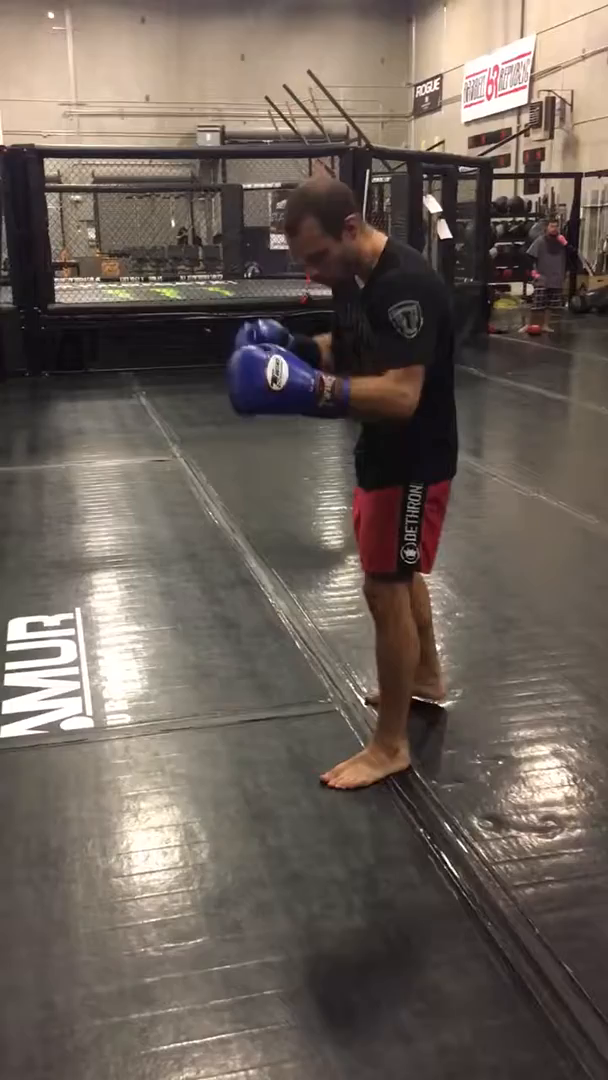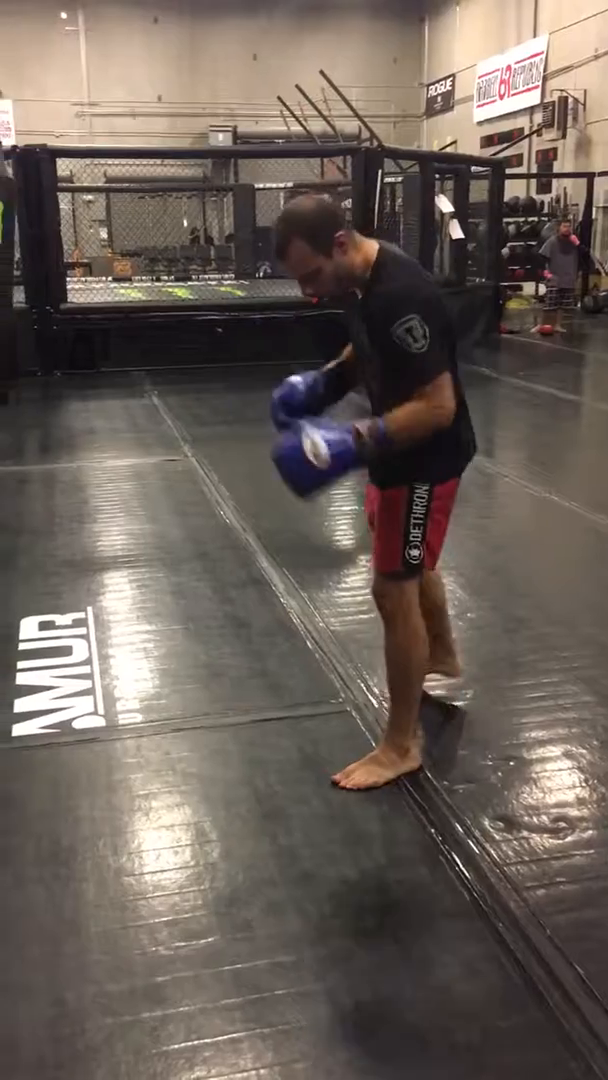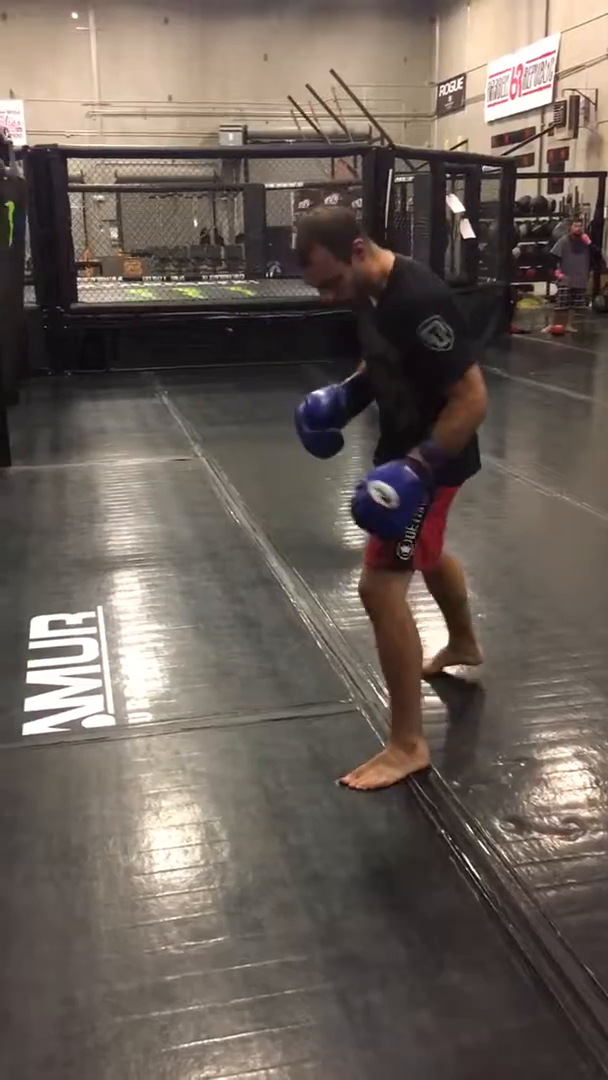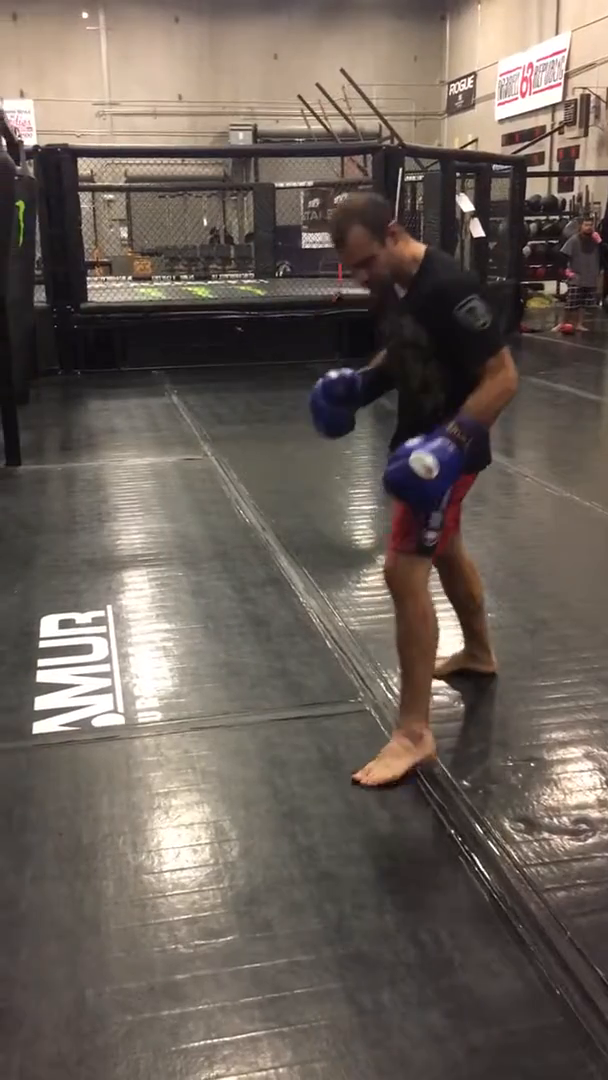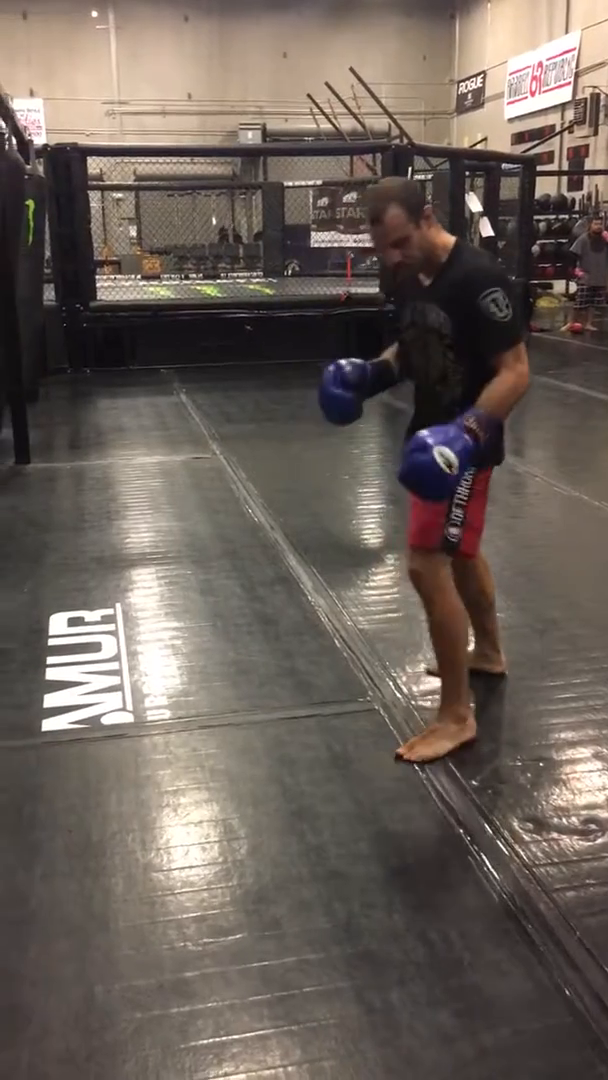
dt=0.2s
person 1, frame 1
left shoulder: (405, 286)
right shoulder: (353, 275)
left elbow: (399, 395)
left wrist: (307, 391)
right wrist: (292, 351)
left hip: (414, 460)
right hip: (382, 453)
left knee: (385, 588)
right knee: (400, 572)
left ankle: (390, 744)
right ankle: (426, 673)
person 1, frame 2
left shoulder: (402, 295)
right shoulder: (359, 280)
left elbow: (438, 405)
left wrist: (353, 443)
right wrist: (326, 381)
left hip: (424, 457)
right hip: (397, 449)
left knee: (392, 589)
right knee: (413, 560)
left ankle: (402, 744)
right ankle: (440, 653)
person 1, frame 3
left shoulder: (419, 302)
right shoulder: (373, 291)
left elbow: (472, 400)
left wrist: (416, 470)
right wrist: (345, 397)
left hip: (427, 460)
right hip: (406, 447)
left knee: (381, 587)
right knee: (426, 552)
left ankle: (406, 744)
right ankle: (464, 646)
person 1, frame 4
left shoulder: (451, 287)
right shoulder: (390, 286)
left elbow: (503, 377)
left wrist: (449, 442)
right wrist: (358, 385)
left hip: (446, 452)
right hip: (418, 439)
left knee: (404, 570)
right knee: (444, 549)
left ankle: (413, 731)
right ankle: (479, 651)
person 1, frame 5
left shoulder: (477, 278)
right shoulder: (407, 278)
left elbow: (515, 370)
left wrist: (466, 432)
right wrist: (370, 374)
left hip: (461, 445)
right hip: (430, 437)
left knee: (429, 567)
right knee: (460, 550)
left ankle: (456, 716)
right ankle: (489, 651)
